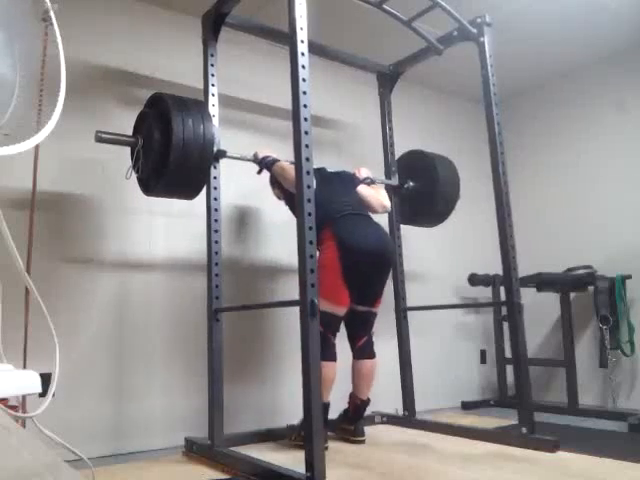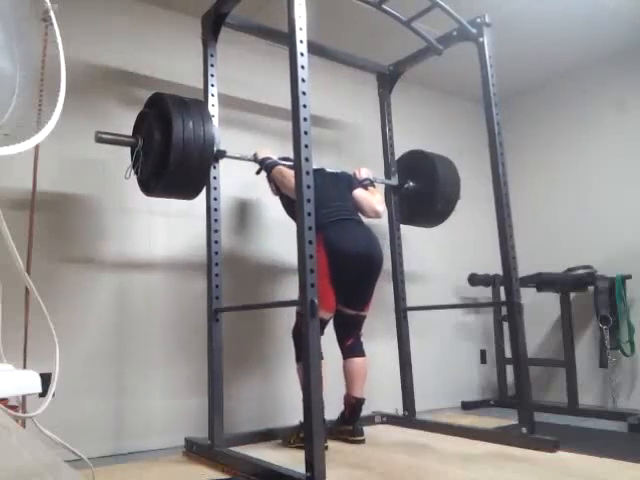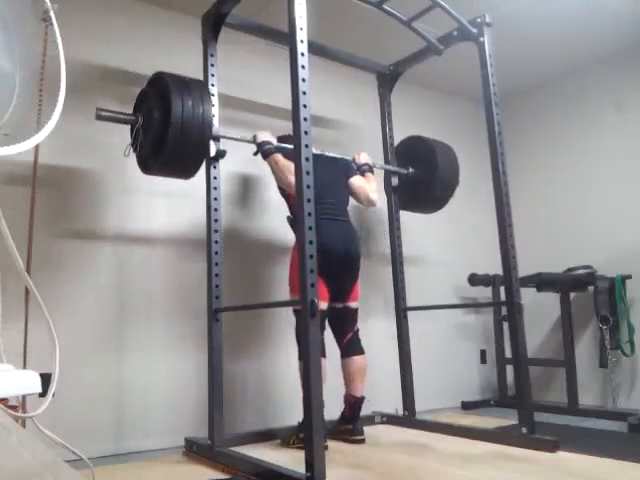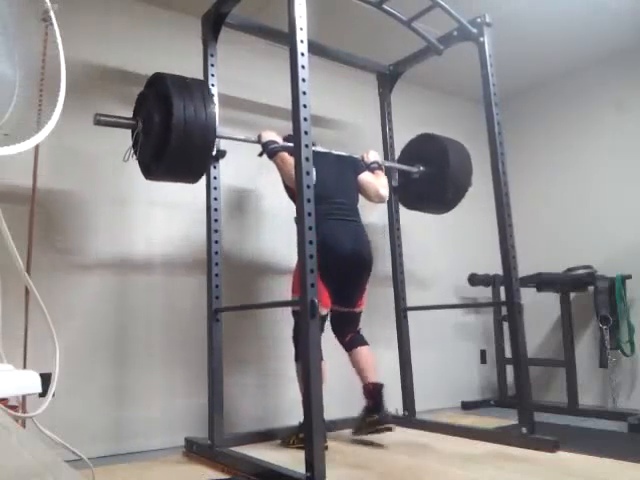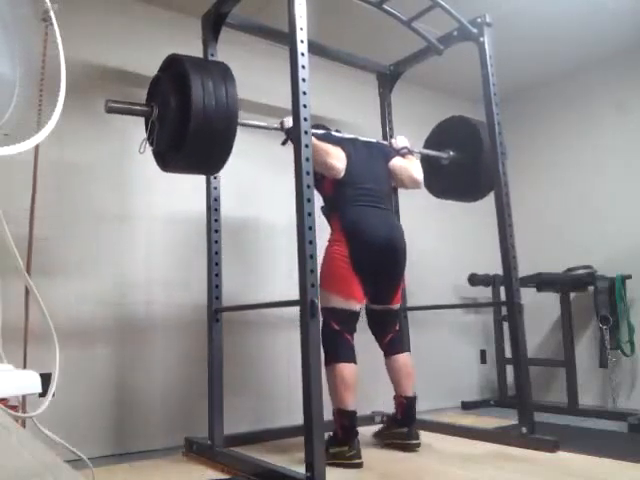
dt=1s
person 1, frame 1
left shoulder: (288, 179)
right shoulder: (342, 177)
left elbow: (297, 178)
right elbow: (383, 204)
left wrist: (268, 162)
right wrist: (366, 180)
left hip: (346, 243)
right hip: (380, 242)
left knee: (322, 333)
right knee: (361, 336)
right ankle: (353, 421)
person 1, frame 2
left shoulder: (285, 177)
right shoulder: (341, 177)
left elbow: (296, 187)
right elbow: (377, 209)
left wrist: (268, 162)
right wrist: (366, 181)
left hip: (335, 246)
right hip: (370, 246)
left knee: (306, 334)
right knee: (350, 336)
right ankle: (351, 422)
person 1, frame 3
left shoulder: (286, 161)
right shoulder: (340, 164)
left elbow: (292, 182)
right elbow: (371, 197)
left wrist: (267, 147)
right wrist: (365, 167)
left hip: (317, 242)
right hip: (349, 241)
right knee: (348, 333)
right ankle: (352, 422)
person 1, frame 4
left shoulder: (295, 156)
right shoulder: (350, 161)
right elbow: (381, 193)
left wrist: (273, 147)
right wrist: (375, 164)
left hip: (326, 243)
right hip: (360, 244)
right knee: (349, 331)
right ankle: (376, 408)
person 1, frame 5
left shoulder: (319, 142)
right shoulder: (378, 147)
left elbow: (335, 166)
right elbow: (415, 178)
left wrist: (295, 133)
right wrist: (404, 149)
left hip: (355, 234)
right hip: (392, 233)
left knee: (337, 334)
right knee: (389, 330)
left ankle: (345, 440)
right ankle: (405, 425)
